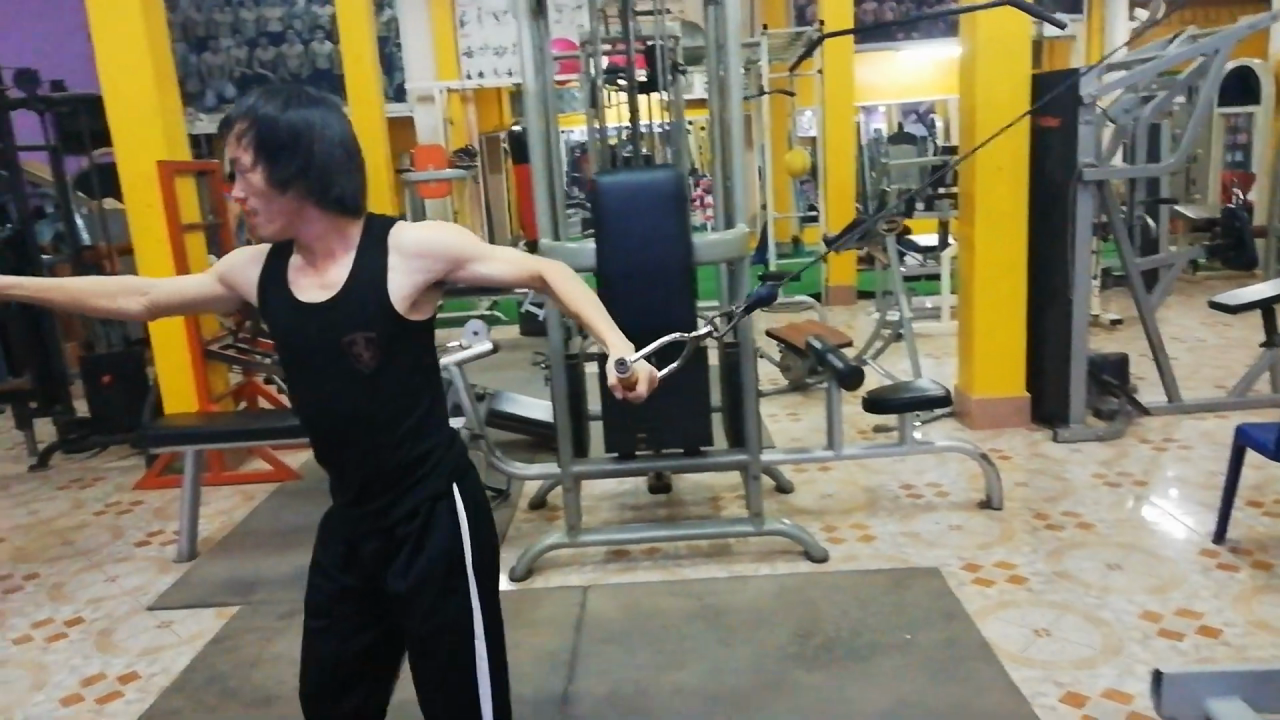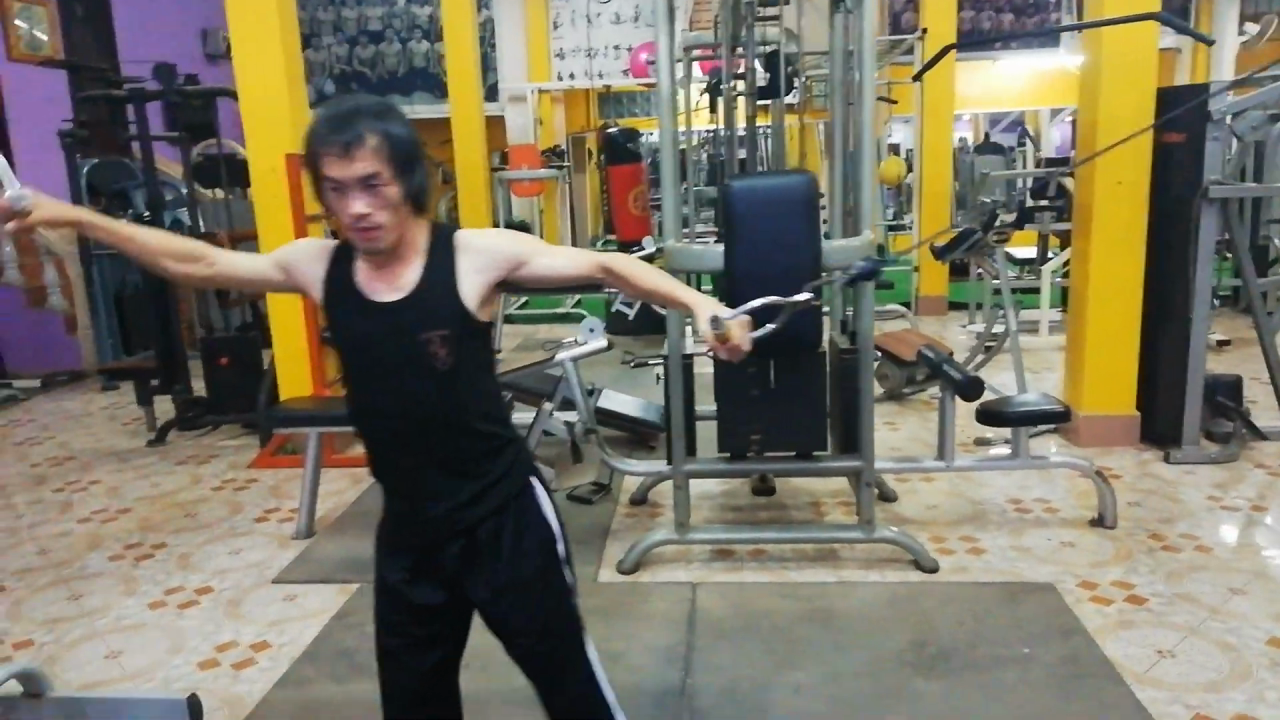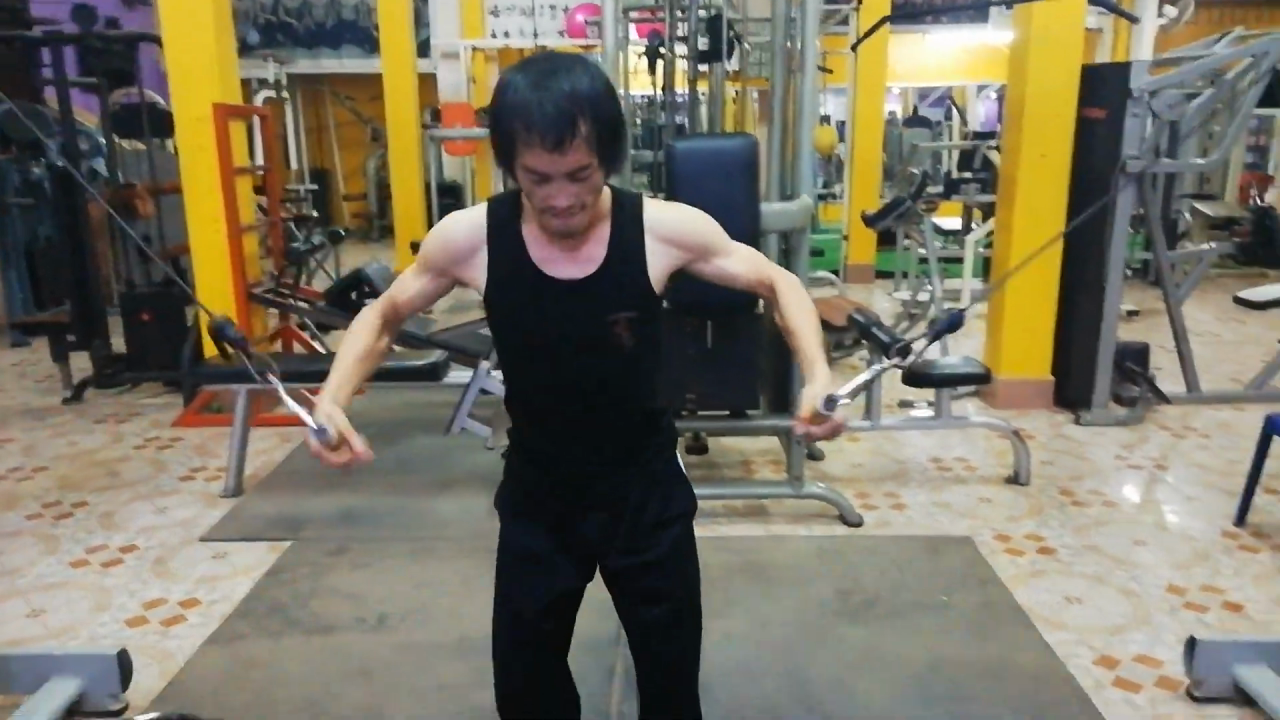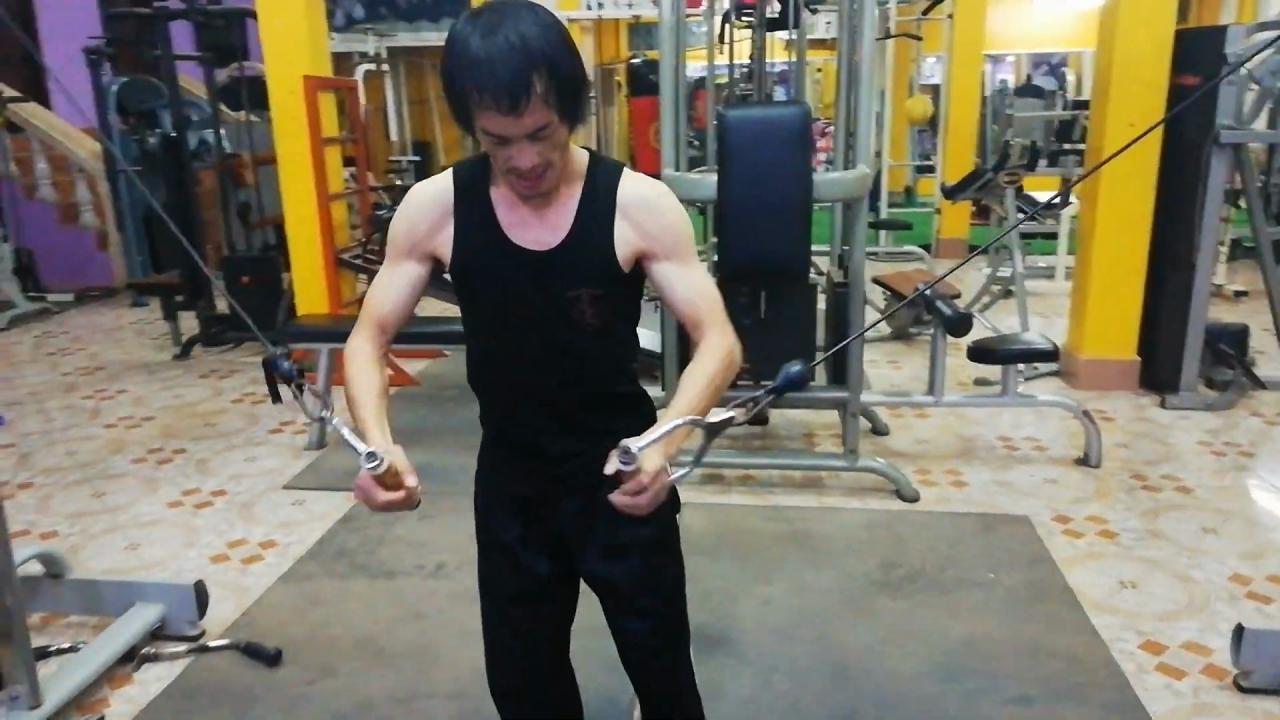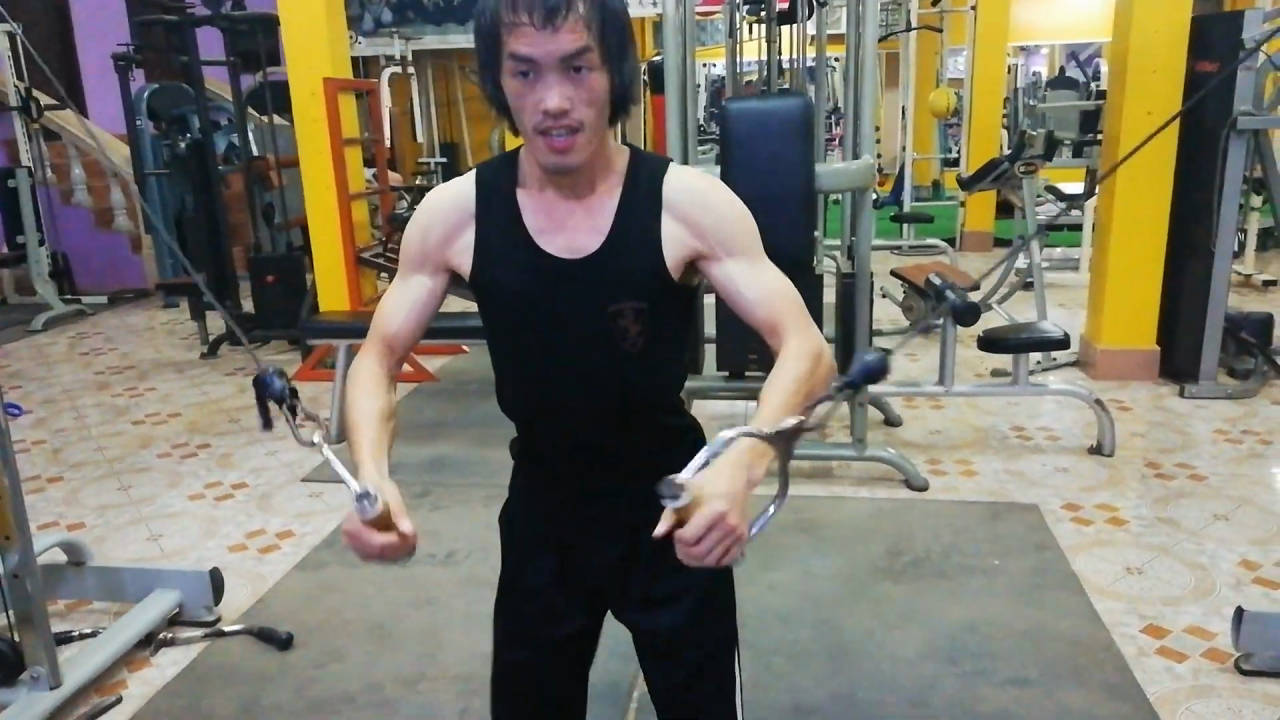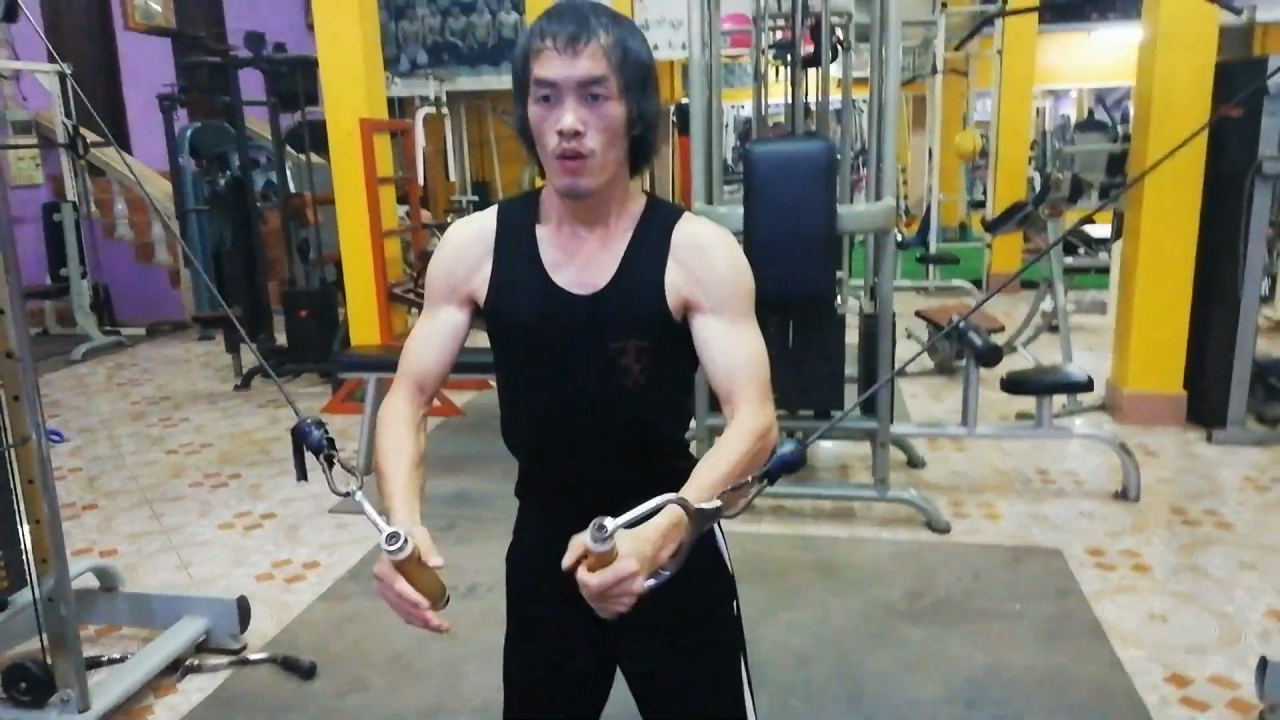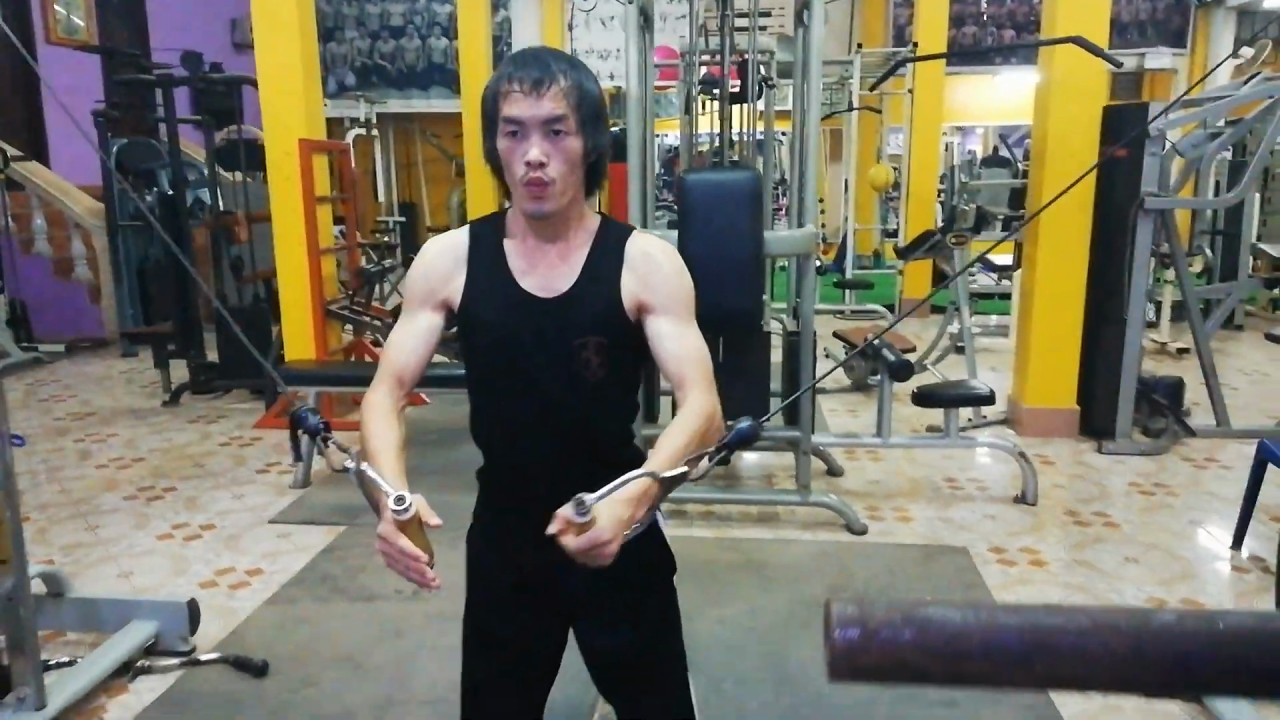
dt=0.7s
person 1, frame 1
left shoulder: (410, 250)
right shoulder: (256, 270)
left elbow: (542, 272)
right elbow: (139, 298)
left wrist: (615, 342)
left hip: (432, 515)
right hip: (350, 521)
person 1, frame 2
left shoulder: (476, 254)
right shoulder: (319, 267)
left elbow: (602, 266)
right elbow: (196, 262)
left wrist: (698, 304)
right wrist: (71, 215)
left hip: (505, 518)
right hip: (410, 532)
person 1, frame 3
left shoulder: (663, 228)
right shoulder: (470, 237)
left elbow: (778, 285)
right elbow: (382, 316)
left wrist: (816, 374)
right wrist: (334, 398)
left hip: (645, 494)
right hip: (535, 502)
person 1, frame 4
left shoulder: (639, 203)
right shoulder: (436, 207)
left elbow: (718, 342)
right elbow: (369, 339)
left wrist: (665, 439)
right wrist: (379, 443)
left hip: (620, 478)
right hip: (510, 488)
person 1, frame 5
left shoulder: (687, 203)
right shoulder: (455, 212)
left elbow: (806, 350)
right elbow: (378, 357)
left wrist: (743, 465)
right wrist: (372, 477)
left hip: (669, 518)
right hip: (541, 517)
person 1, frame 6
left shoulder: (697, 252)
right shoulder: (476, 246)
left elbow: (754, 422)
right elbow: (408, 397)
left wrist: (658, 537)
right wrist: (402, 521)
left hip: (671, 553)
right hip: (544, 556)
person 1, frame 7
left shoulder: (644, 261)
right shoulder: (450, 259)
left elbow: (699, 405)
right elbow: (387, 391)
left wrist: (635, 497)
right wrist: (396, 498)
left hip: (615, 532)
right hip: (504, 538)
